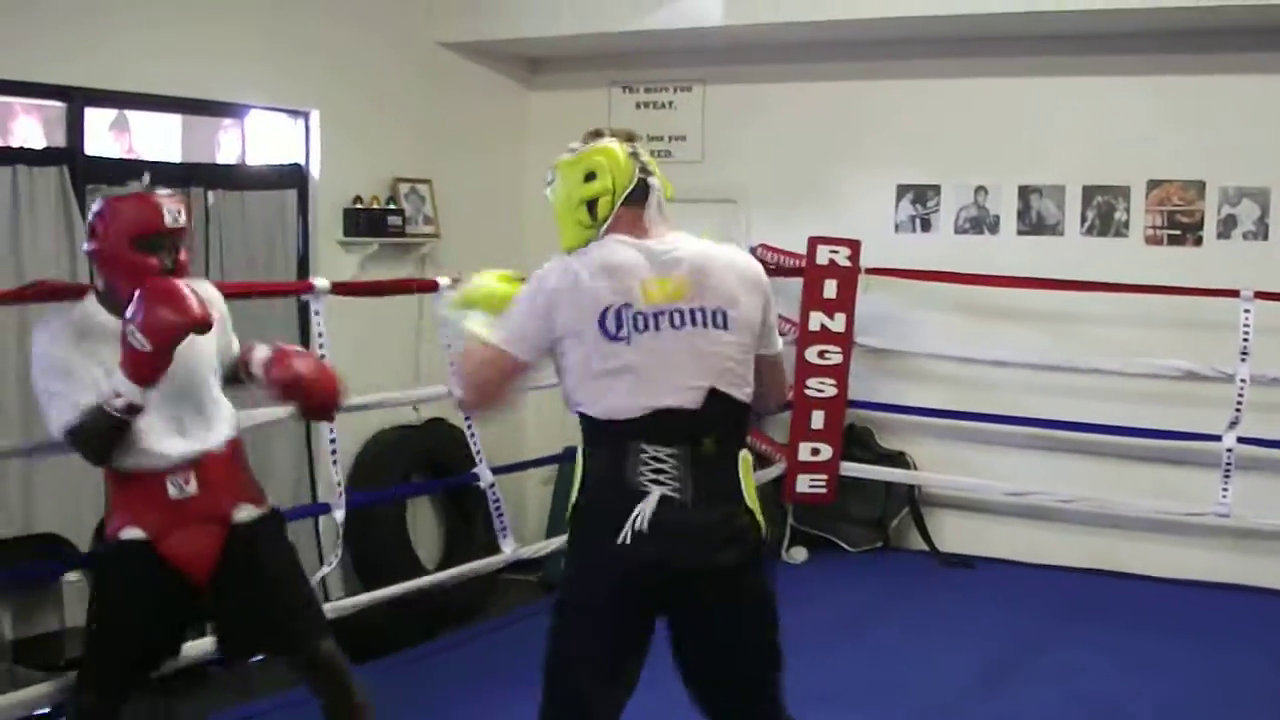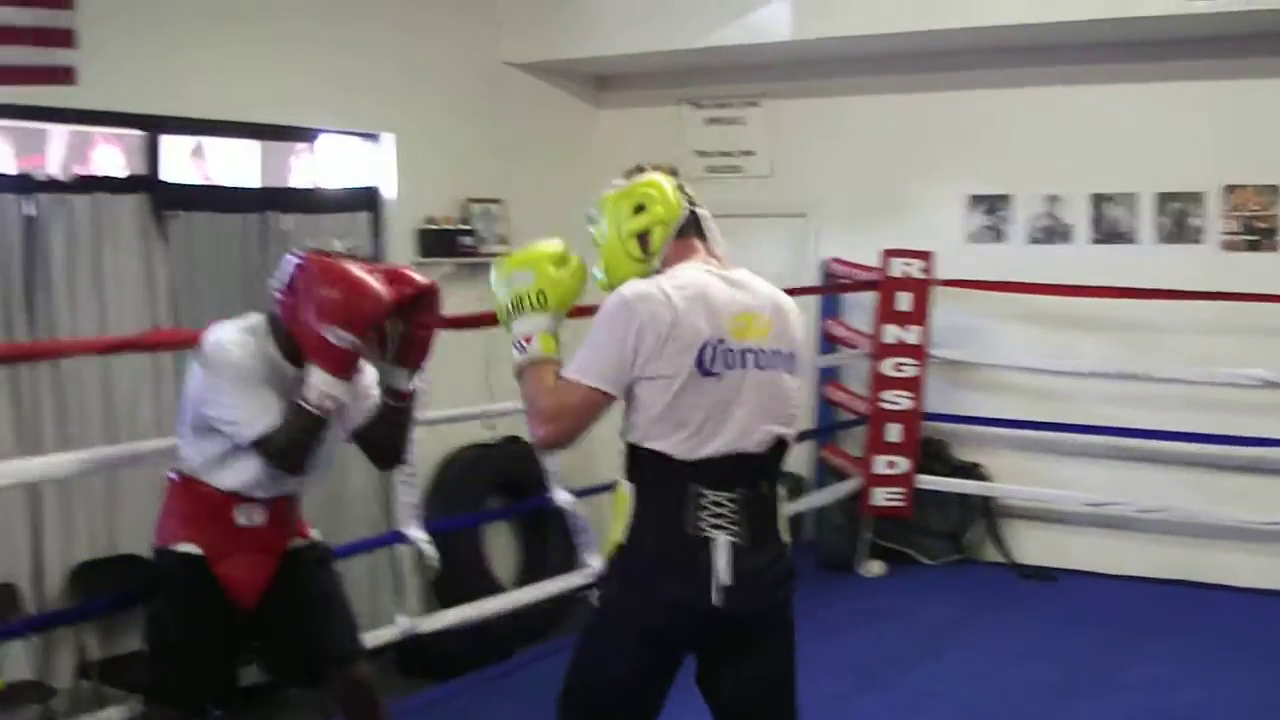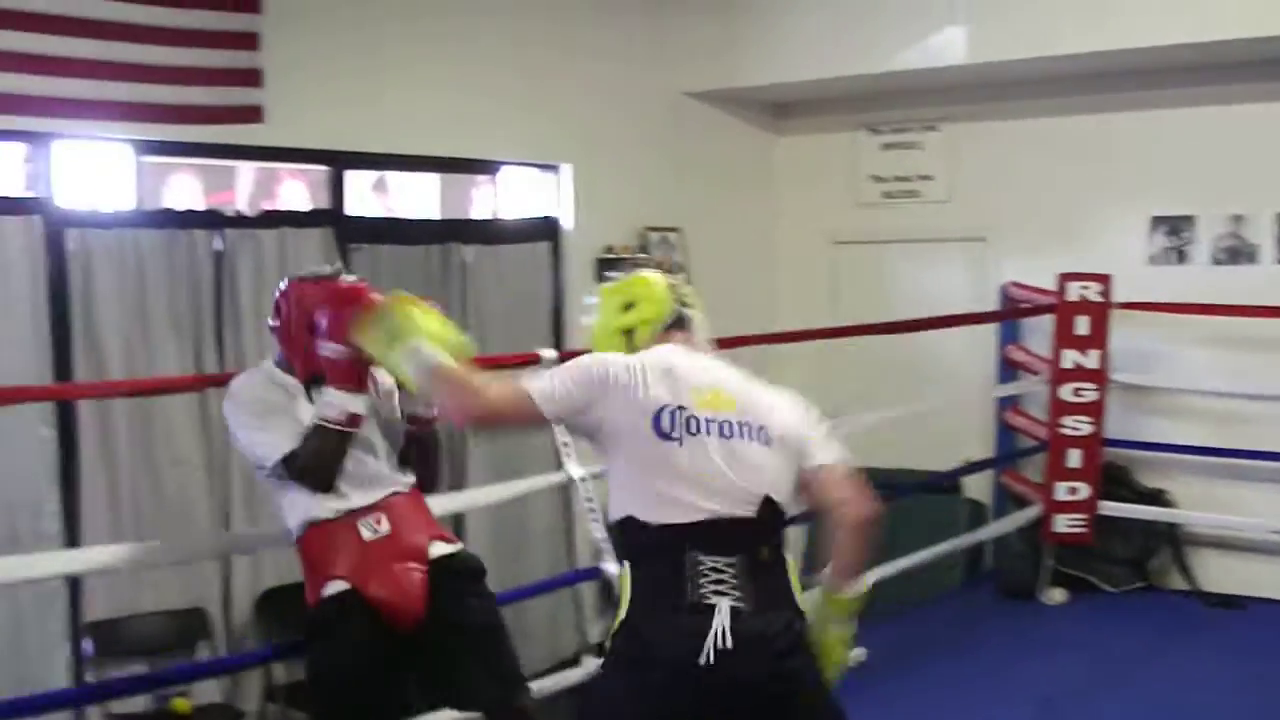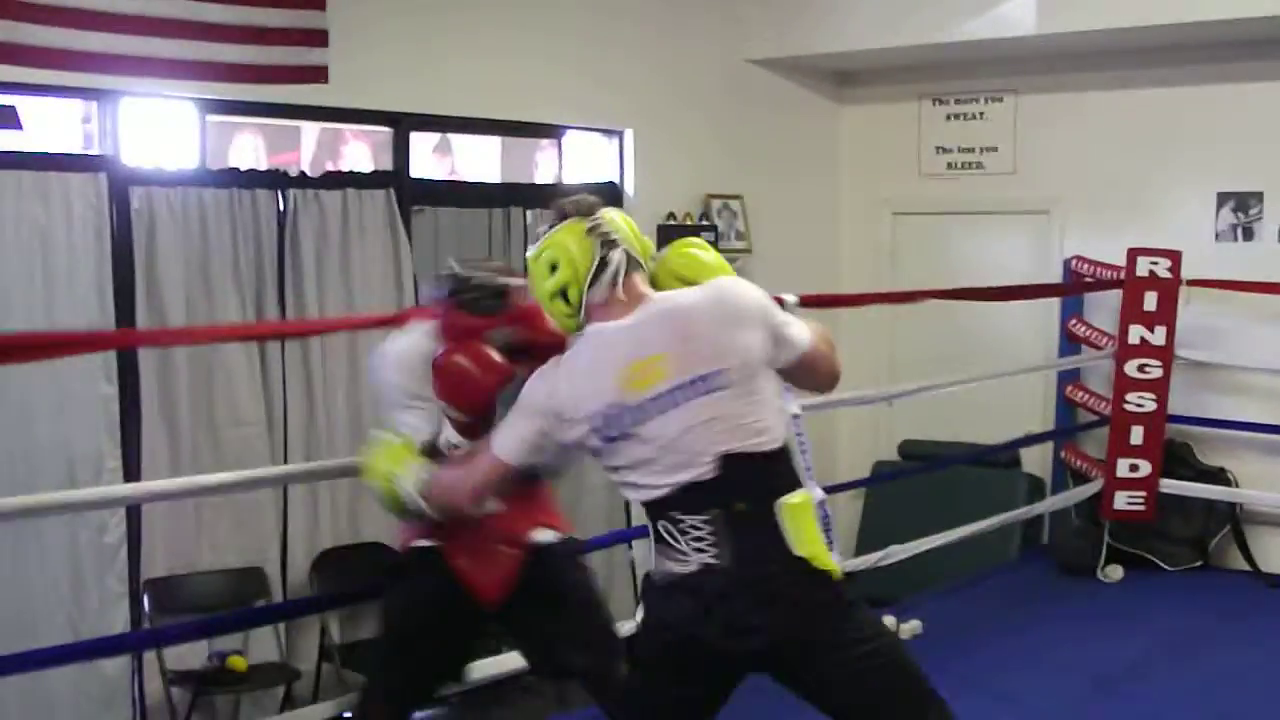
dt=0.5s
person 1, frame 1
left shoulder: (568, 279)
right shoulder: (740, 268)
left elbow: (477, 390)
right elbow: (771, 394)
left wrist: (478, 318)
left hip: (616, 531)
right hip: (724, 524)
person 1, frame 2
left shoulder: (641, 305)
right shoulder: (780, 308)
left elbow: (550, 427)
left wrist: (531, 323)
left hip: (661, 567)
right hip: (759, 566)
person 1, frame 3
left shoulder: (616, 376)
right shoulder: (776, 404)
left elbow: (474, 405)
right elbow: (853, 510)
left wrist: (416, 350)
right wrist: (837, 612)
left hip: (667, 646)
right hip: (773, 637)
person 1, frame 4
left shoulder: (564, 381)
right shoulder: (732, 302)
left elbow: (466, 487)
right elbow: (823, 372)
left wrist: (413, 487)
left hip: (686, 600)
right hip: (788, 581)
person 2, frame 1
left shoulder: (202, 298)
right shoulder: (60, 337)
right elbow: (96, 448)
left wrist: (272, 366)
right wrist: (140, 366)
left hip: (230, 501)
right hip: (145, 520)
left knee: (316, 650)
person 2, frame 2
left shoulder: (343, 352)
right shoulder: (228, 349)
left elbow: (387, 456)
right elbow: (289, 456)
left wrist: (402, 365)
right wrist: (337, 364)
left hip: (280, 529)
right hip: (201, 533)
left knee: (351, 674)
person 2, frame 3
left shoulder: (375, 373)
right shoulder: (252, 393)
left elbow: (425, 475)
right elbow: (316, 474)
right wrist: (346, 383)
left hip: (422, 544)
right hip: (342, 569)
person 2, frame 4
left shoulder: (536, 352)
right shoulder: (403, 360)
left elbow: (535, 468)
right wrist: (463, 417)
left hip: (526, 516)
right hip: (447, 533)
left knee: (605, 671)
